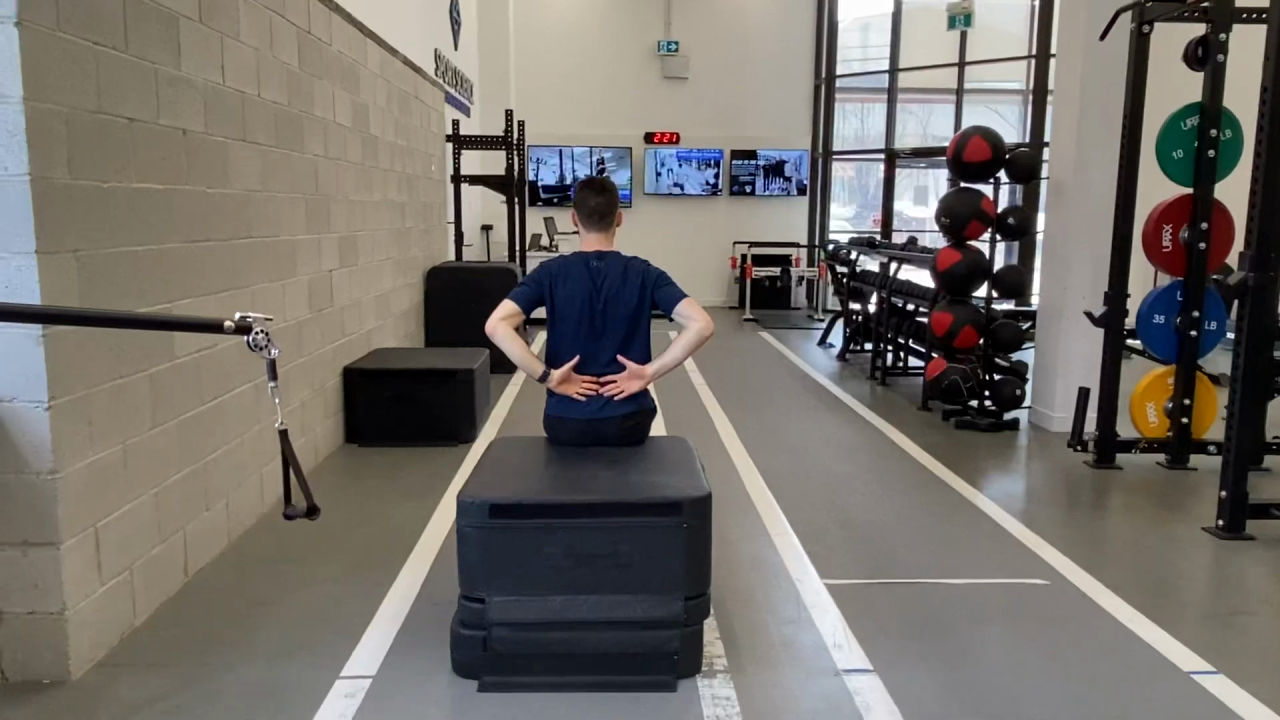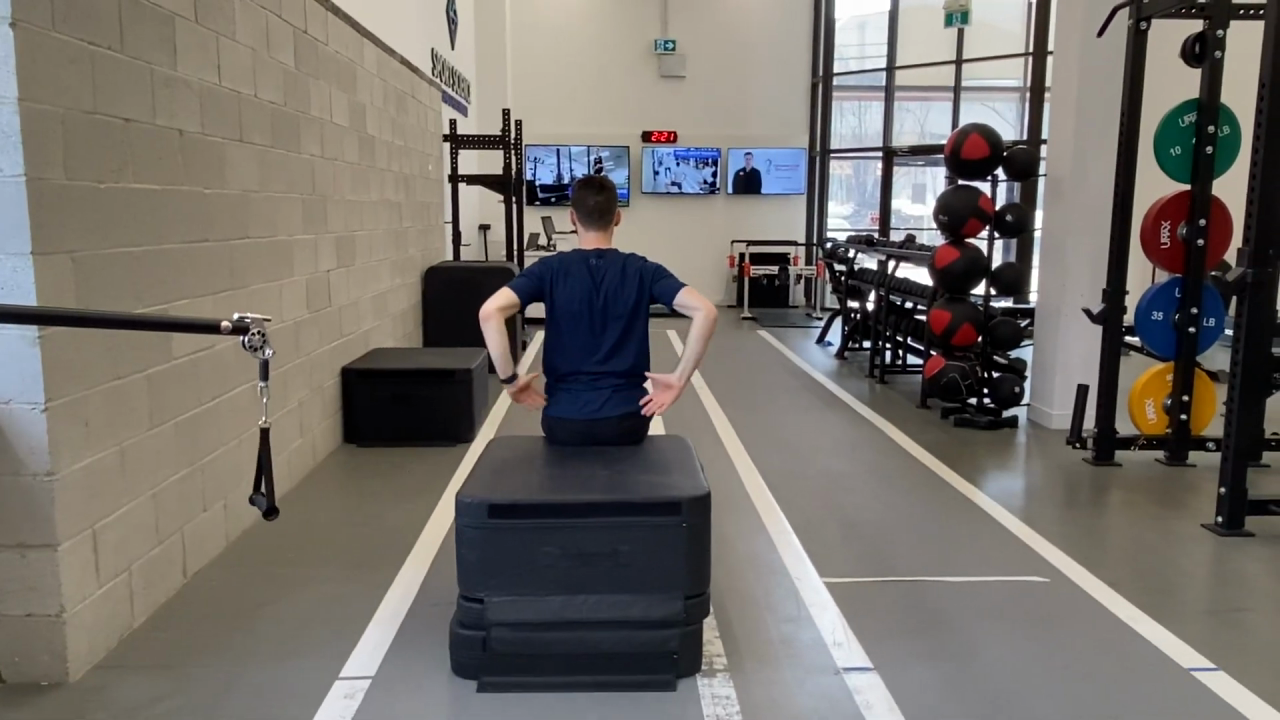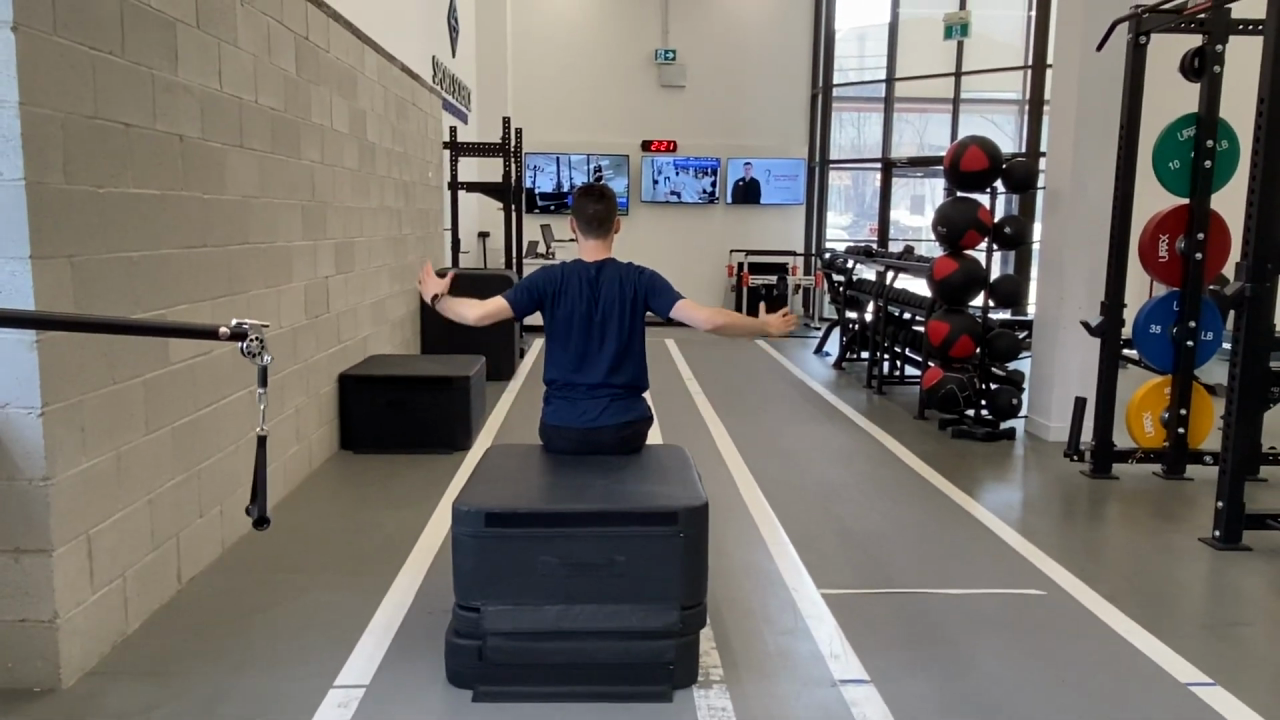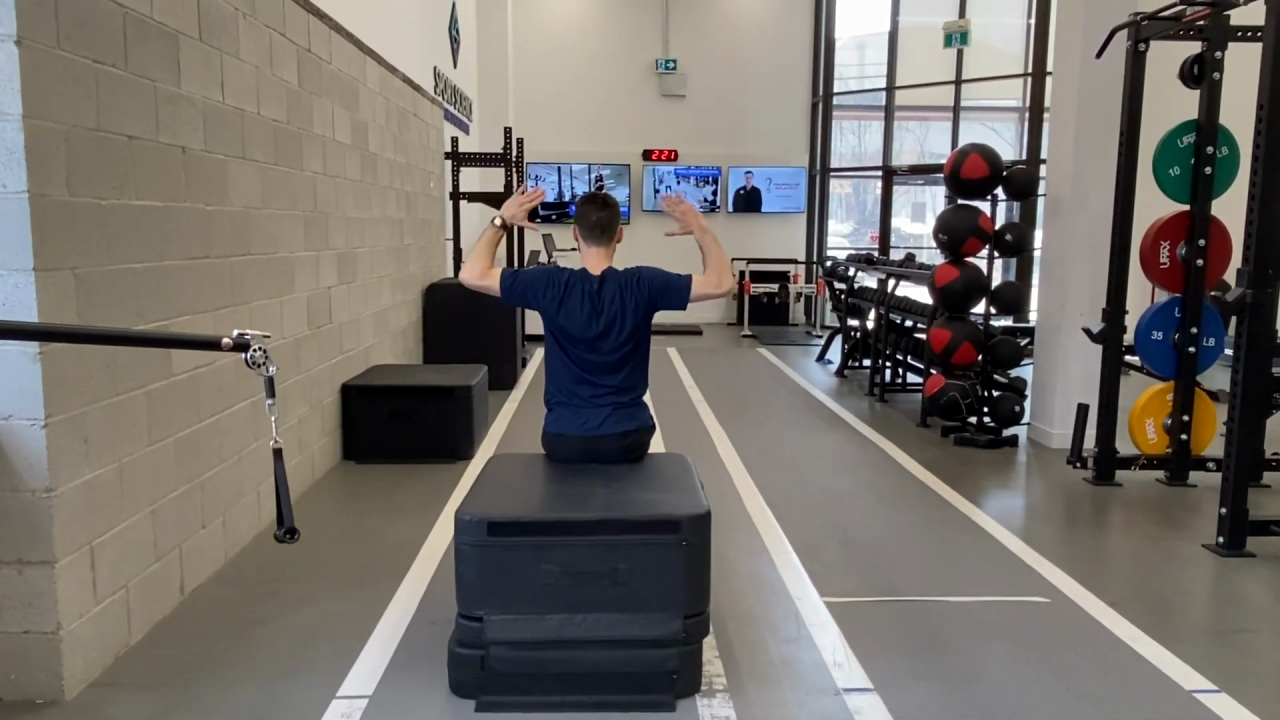
dt=1s
person 1, frame 1
left shoulder: (550, 274)
right shoulder: (644, 275)
left elbow: (496, 326)
right elbow: (701, 325)
left wrist: (547, 376)
right wrist: (649, 372)
left hip: (565, 421)
right hip: (628, 420)
person 1, frame 2
left shoulder: (549, 270)
right shoulder: (643, 272)
left elbow: (490, 313)
right elbow: (705, 312)
left wrist: (510, 379)
right wrist: (679, 379)
left hip: (563, 420)
right hip: (627, 418)
person 1, frame 3
left shoulder: (549, 280)
right shoulder: (640, 280)
left elbow: (479, 314)
right elbow: (708, 320)
left wrist: (437, 298)
right wrist: (766, 327)
left hip: (561, 428)
right hip: (625, 428)
person 1, frame 4
left shoulder: (549, 285)
right shoulder: (643, 285)
left elbow: (472, 275)
right elbow: (721, 284)
left wrist: (500, 222)
right wrist: (700, 229)
left hip: (563, 438)
right hip: (627, 437)
